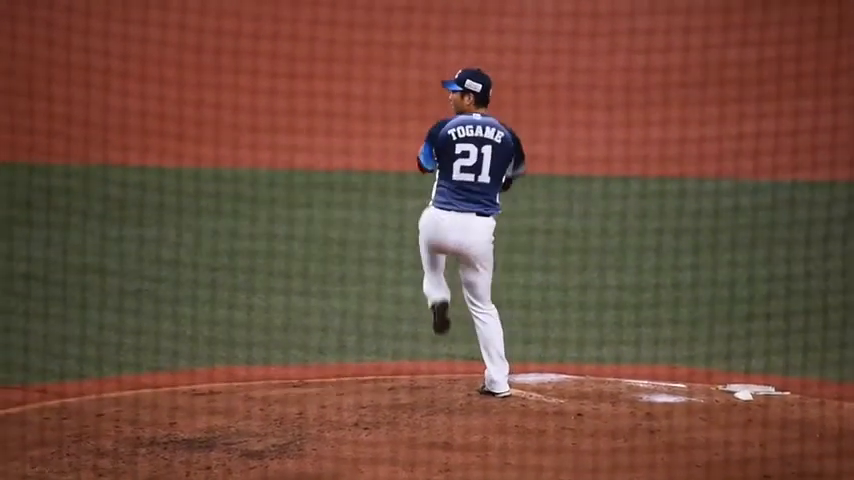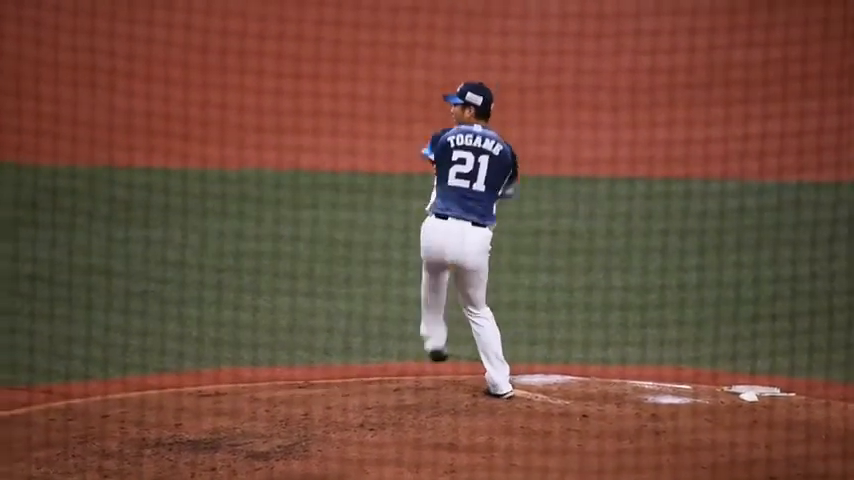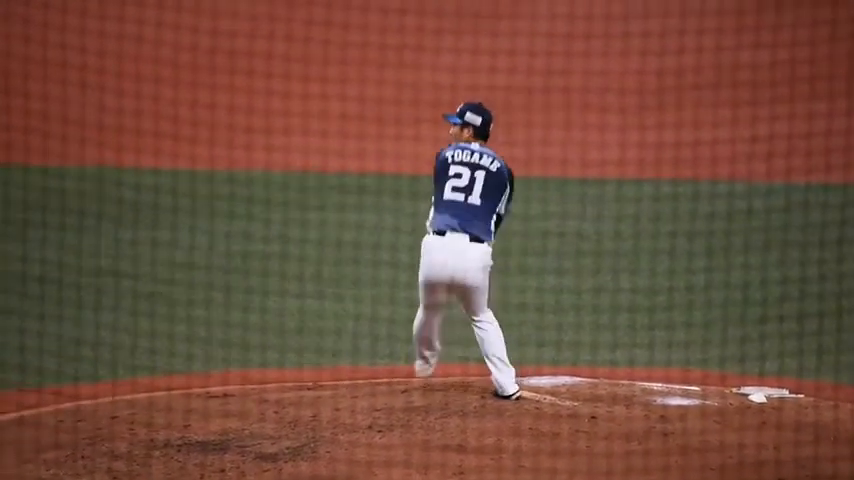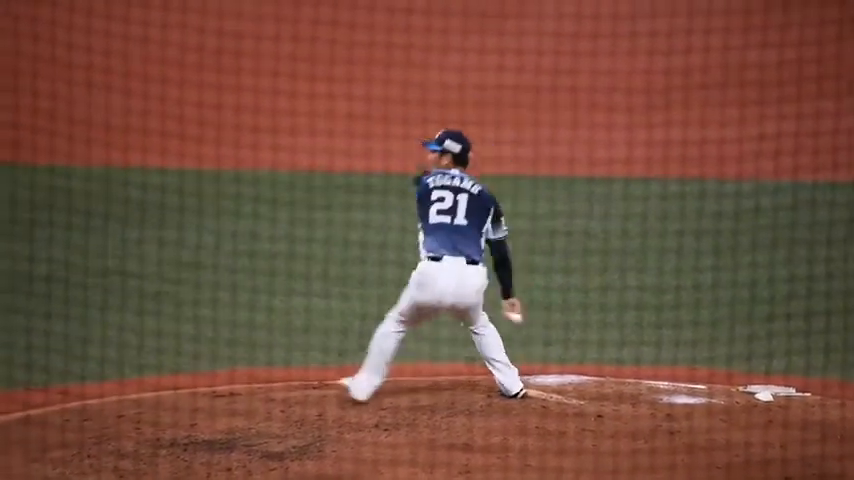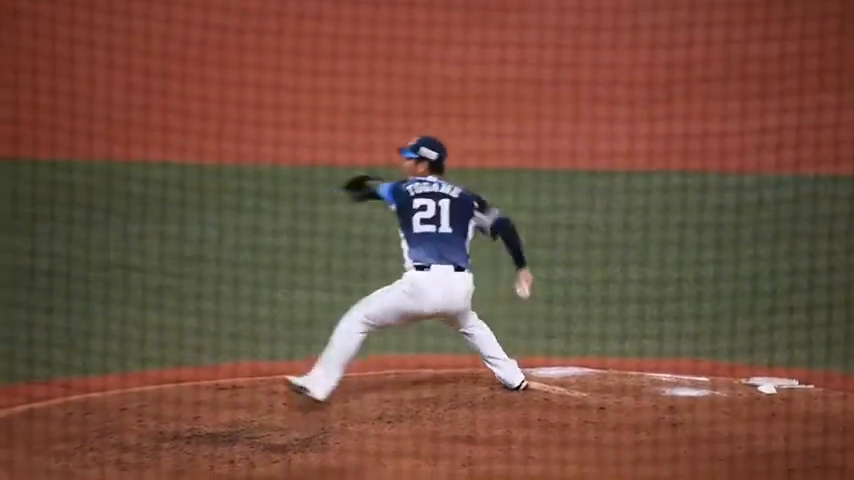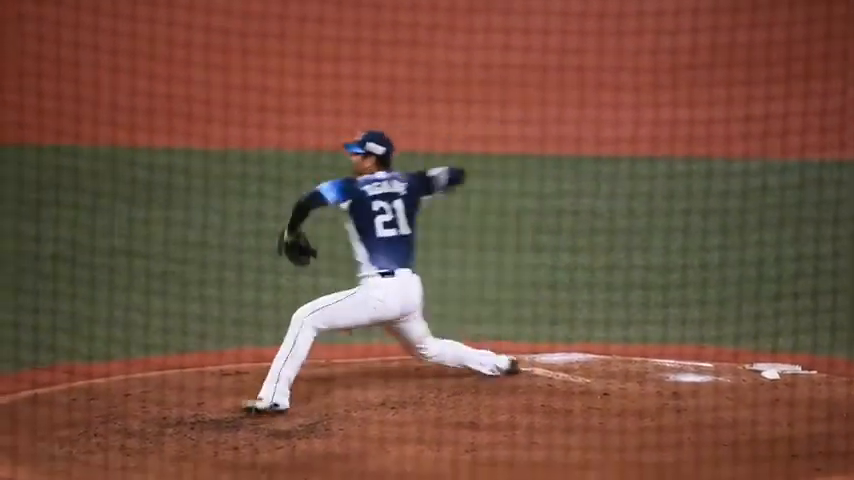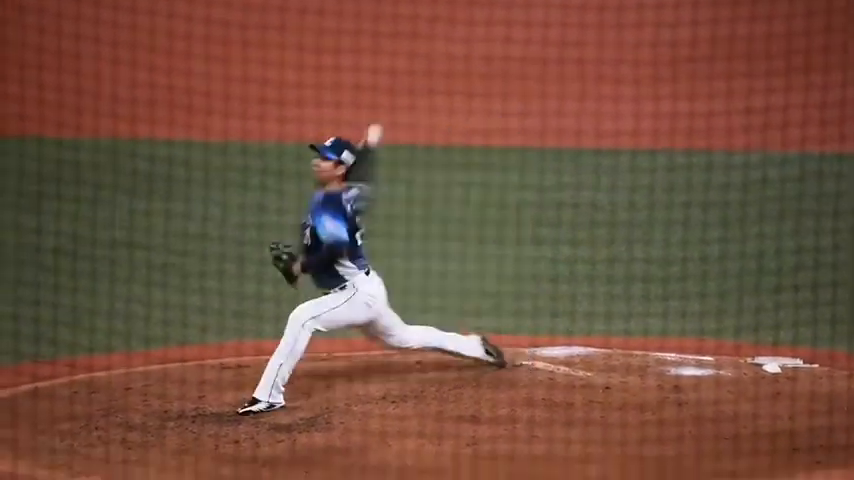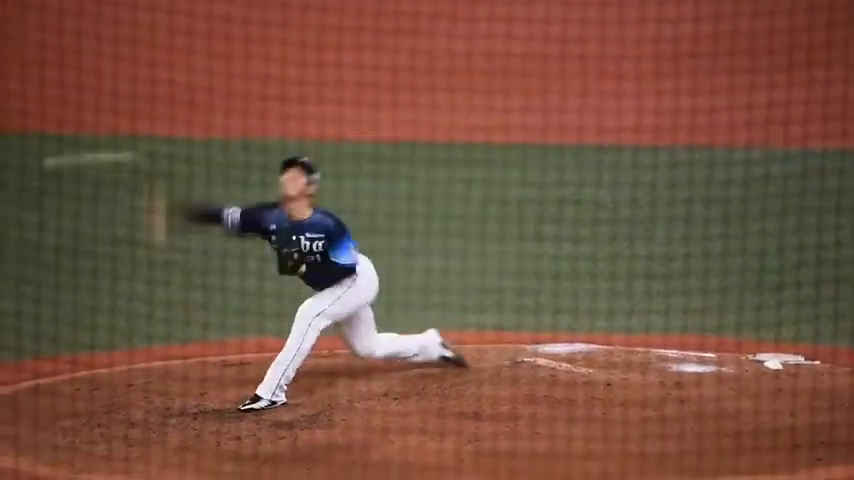
dt=0.1s
person 1, frame 1
left shoulder: (443, 129)
right shoulder: (507, 136)
left elbow: (425, 165)
right elbow: (517, 171)
left hip: (442, 222)
right hip: (479, 230)
left knee: (429, 217)
right knee: (482, 306)
left ankle: (438, 296)
right ankle: (498, 380)
person 1, frame 2
left shoulder: (444, 138)
right shoulder: (505, 151)
right elbow: (506, 192)
left hip: (439, 233)
right hip: (475, 240)
left knee: (433, 286)
right knee: (477, 311)
left ankle: (435, 341)
right ankle: (500, 383)
person 1, frame 3
left shoulder: (445, 155)
right shoulder: (502, 170)
left hip: (439, 251)
right hip: (476, 256)
left knee: (429, 310)
right knee: (481, 318)
left ankle: (425, 362)
right ankle: (507, 385)
person 1, frame 4
left shoulder: (426, 182)
right shoulder: (485, 197)
right elbow: (500, 250)
right wrist: (508, 295)
left hip: (432, 275)
right hip: (471, 279)
left knee: (395, 324)
right knee: (480, 326)
left ankle: (364, 385)
right ankle: (511, 385)
person 1, frame 5
left shoulder: (401, 188)
right shoulder: (465, 197)
left elbow: (360, 187)
right elbow: (503, 226)
left wrist: (365, 181)
right wrist: (521, 266)
left hip: (421, 285)
right hip: (459, 286)
left knee: (357, 319)
right knee: (470, 327)
left ankle: (318, 385)
right ankle: (513, 377)
person 1, frame 6
left shoulder: (352, 188)
right shoulder: (408, 183)
left elbow: (307, 202)
right elbow: (455, 176)
left wrist: (292, 233)
left hip: (379, 292)
right hip: (409, 291)
left knee: (305, 320)
right knee: (426, 347)
left ankle: (274, 396)
right ankle: (497, 364)
person 1, frame 7
left shoulder: (326, 203)
right shoulder: (343, 195)
left elbow: (332, 250)
left wrist: (300, 265)
left hip: (357, 294)
right hip: (362, 293)
right knee: (402, 337)
left ankle: (268, 394)
right ankle: (476, 346)
person 1, frame 8
left shoulder: (328, 224)
right shoulder: (269, 217)
left elbow: (348, 268)
right elbow: (229, 218)
left wrist: (306, 268)
right wrist: (190, 212)
left hip: (358, 282)
right hip: (335, 289)
left knee: (308, 318)
right knee: (368, 347)
left ankle: (272, 392)
right ankle: (434, 346)
